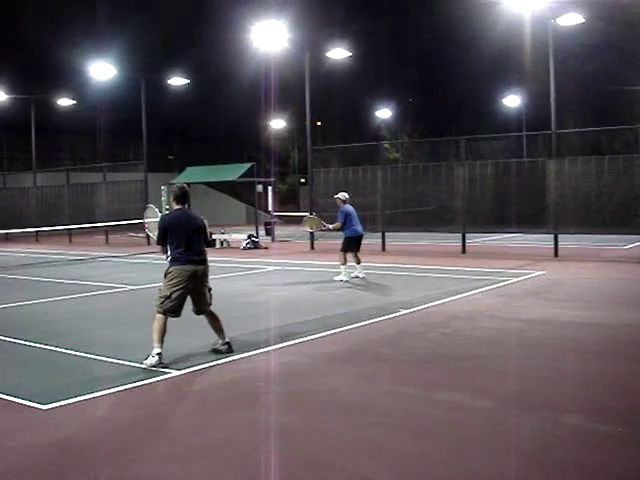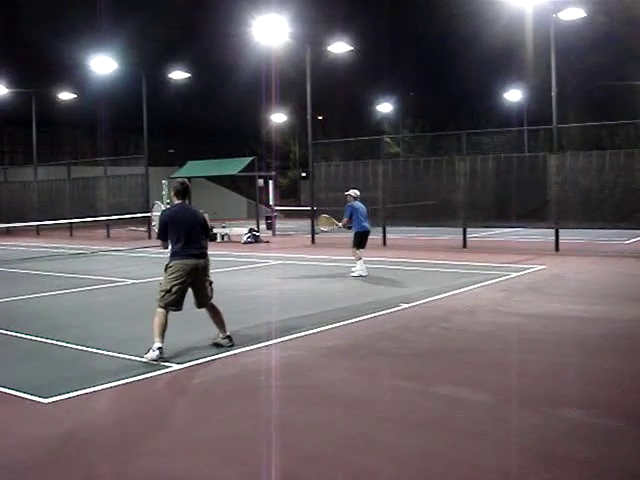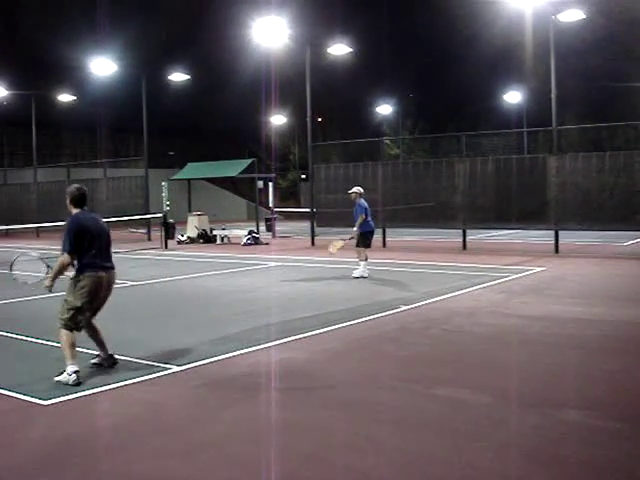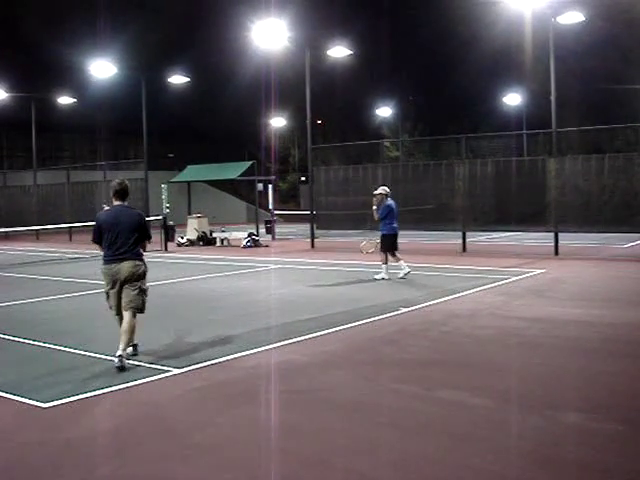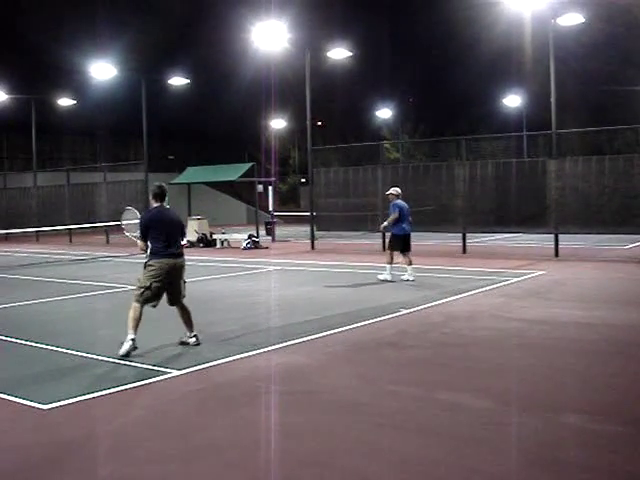
dt=1s
person 1, frame 1
left shoulder: (166, 219)
right shoulder: (198, 220)
left elbow: (164, 250)
right elbow: (205, 245)
left hip: (179, 268)
right hip: (200, 266)
left knee: (161, 312)
right knee: (205, 309)
left ankle: (157, 353)
right ankle: (224, 343)
person 1, frame 2
left shoulder: (166, 214)
right shoulder: (198, 215)
left elbow: (164, 245)
right elbow: (206, 241)
left hip: (179, 263)
right hip: (201, 261)
left knee: (162, 307)
right knee: (207, 303)
left ankle: (157, 347)
right ankle: (225, 337)
person 1, frame 3
left shoulder: (73, 223)
right shoulder: (98, 221)
left elbow: (67, 258)
left wrist: (52, 277)
left hip: (89, 277)
right hip: (107, 275)
left knee: (66, 325)
right knee: (83, 320)
left ankle: (71, 371)
right ankle: (106, 356)
person 1, frame 4
left shoulder: (102, 217)
right shoulder: (138, 216)
left elbow: (101, 246)
right elbow: (143, 246)
left hip: (111, 267)
right hip: (133, 265)
left knee: (119, 311)
right knee: (130, 312)
left ankle: (129, 345)
right ankle: (121, 353)
person 1, frame 5
left shoulder: (147, 216)
right shoulder: (175, 216)
left elbow: (143, 247)
left wrist: (142, 244)
left hip: (158, 262)
right hip: (178, 261)
left knee: (137, 301)
right knee: (178, 301)
left ankle: (131, 339)
right ankle: (192, 336)
